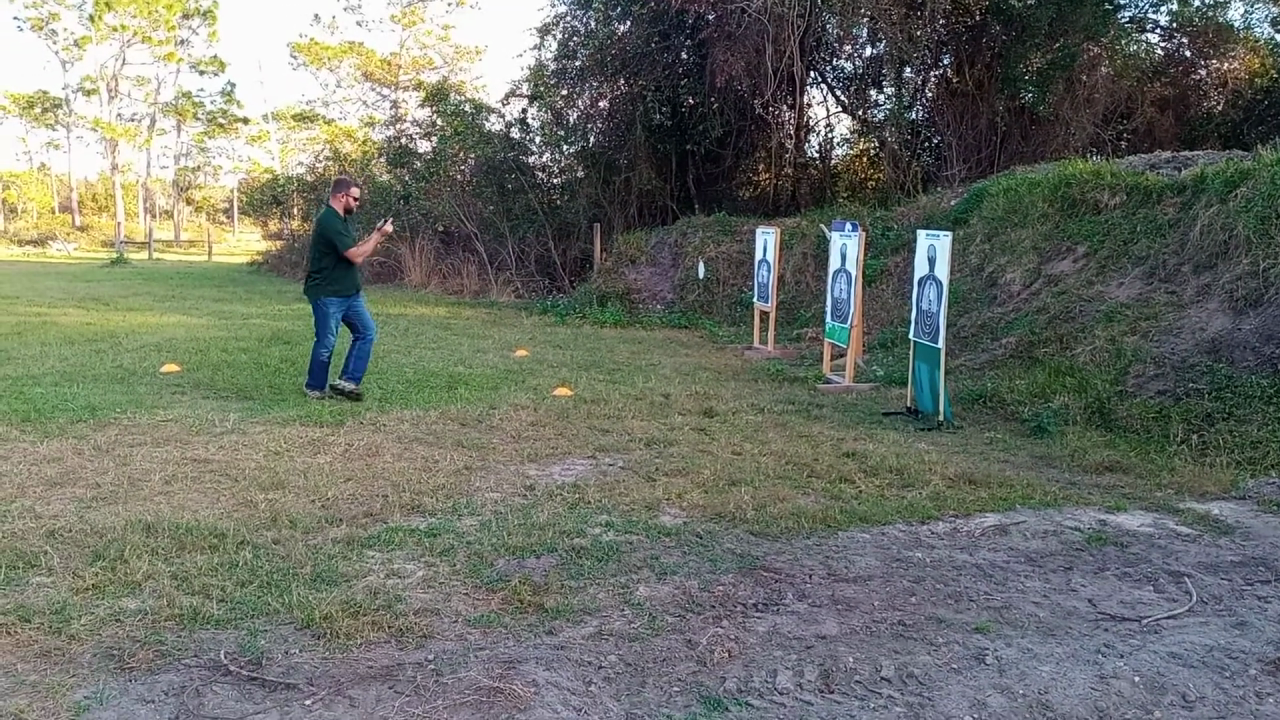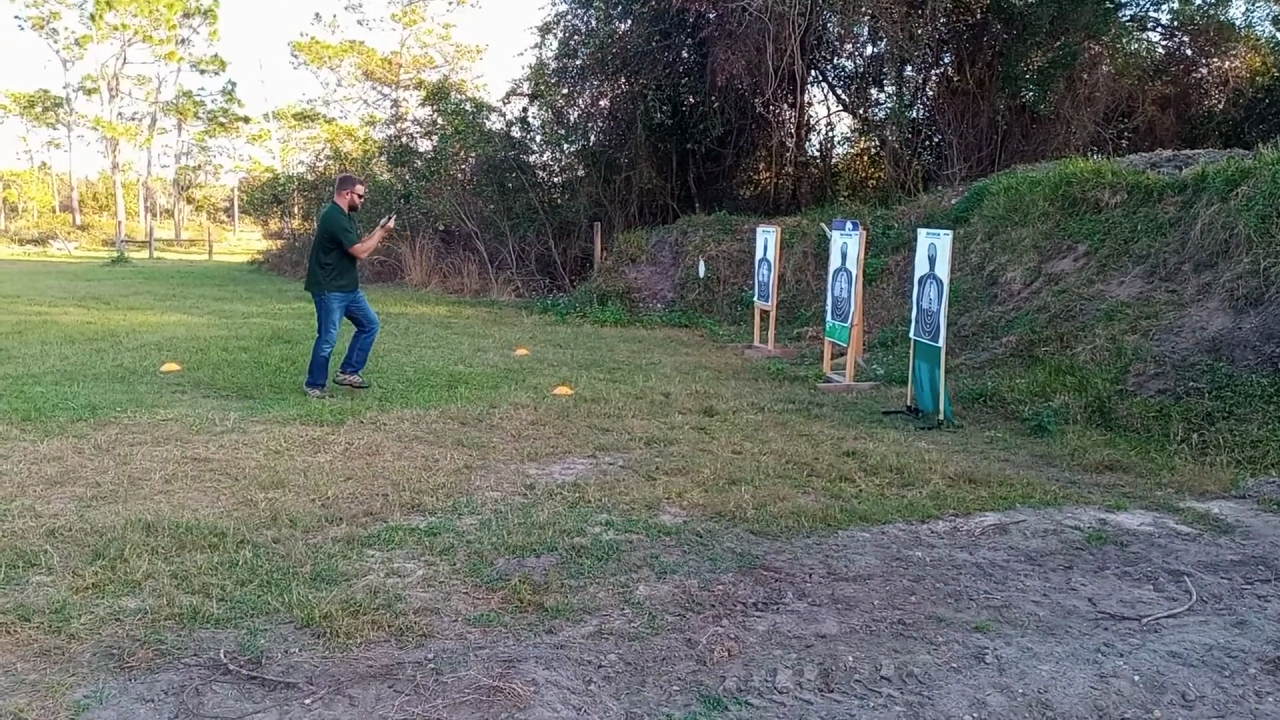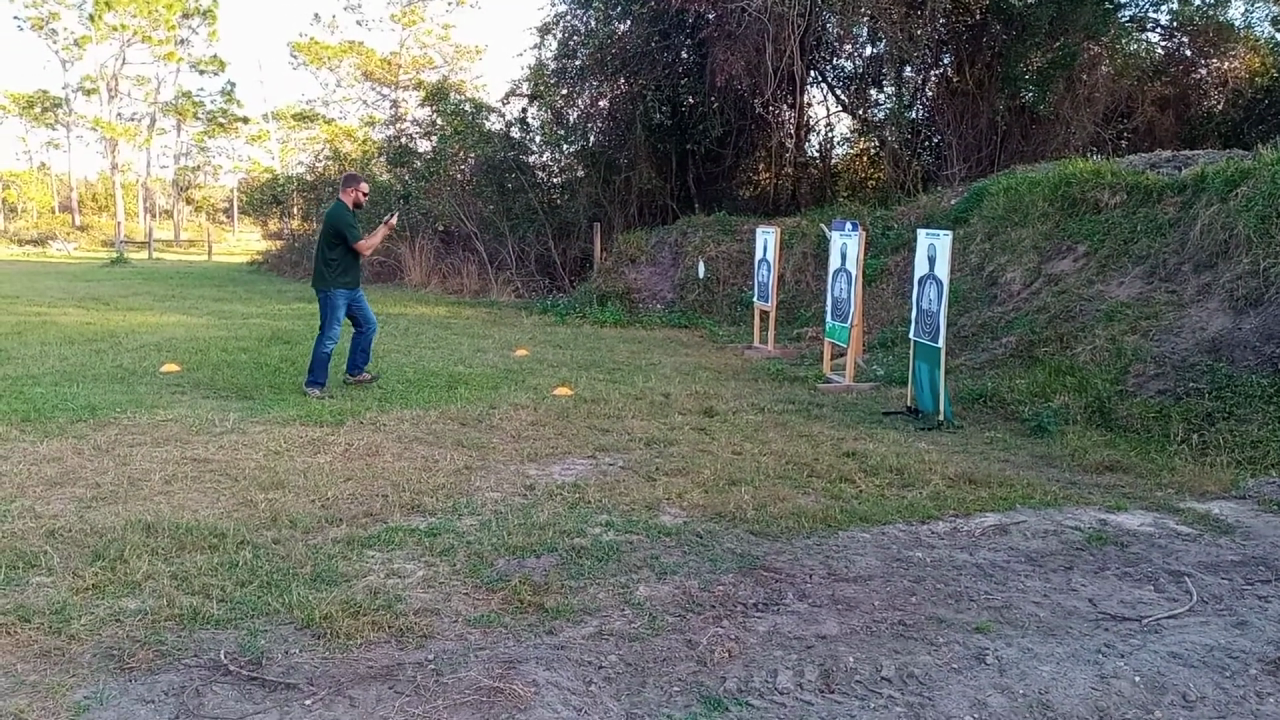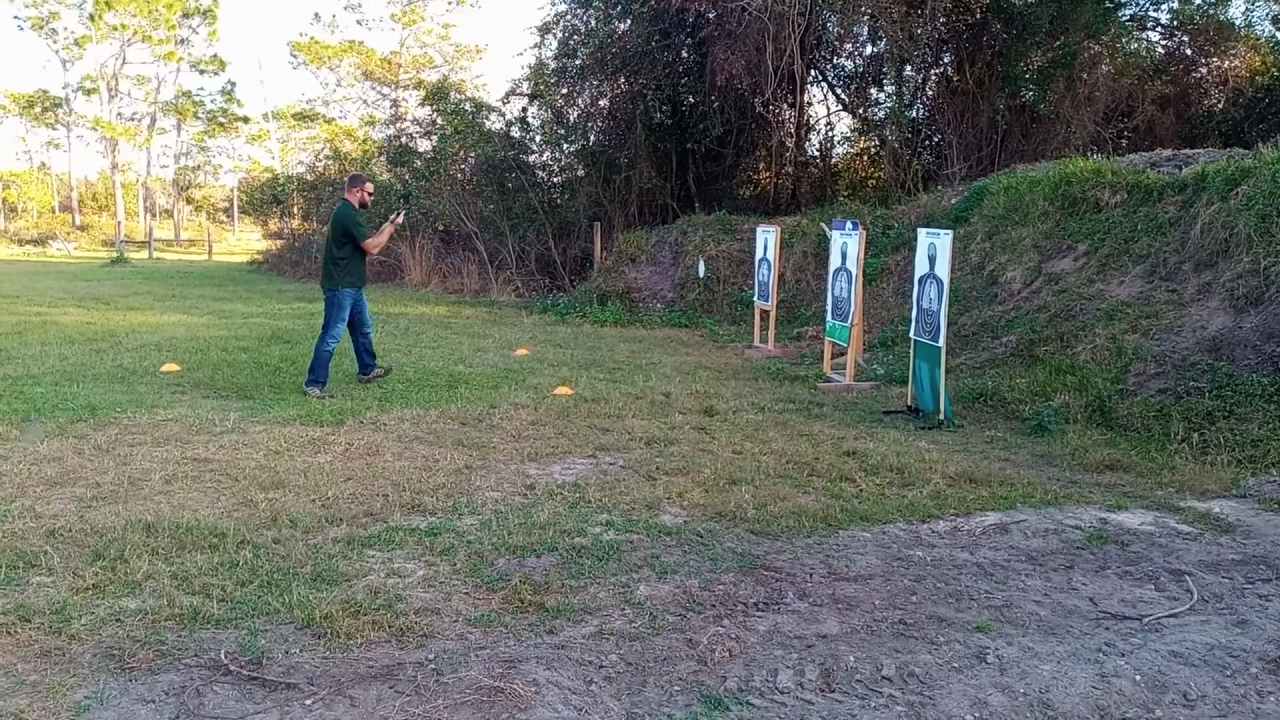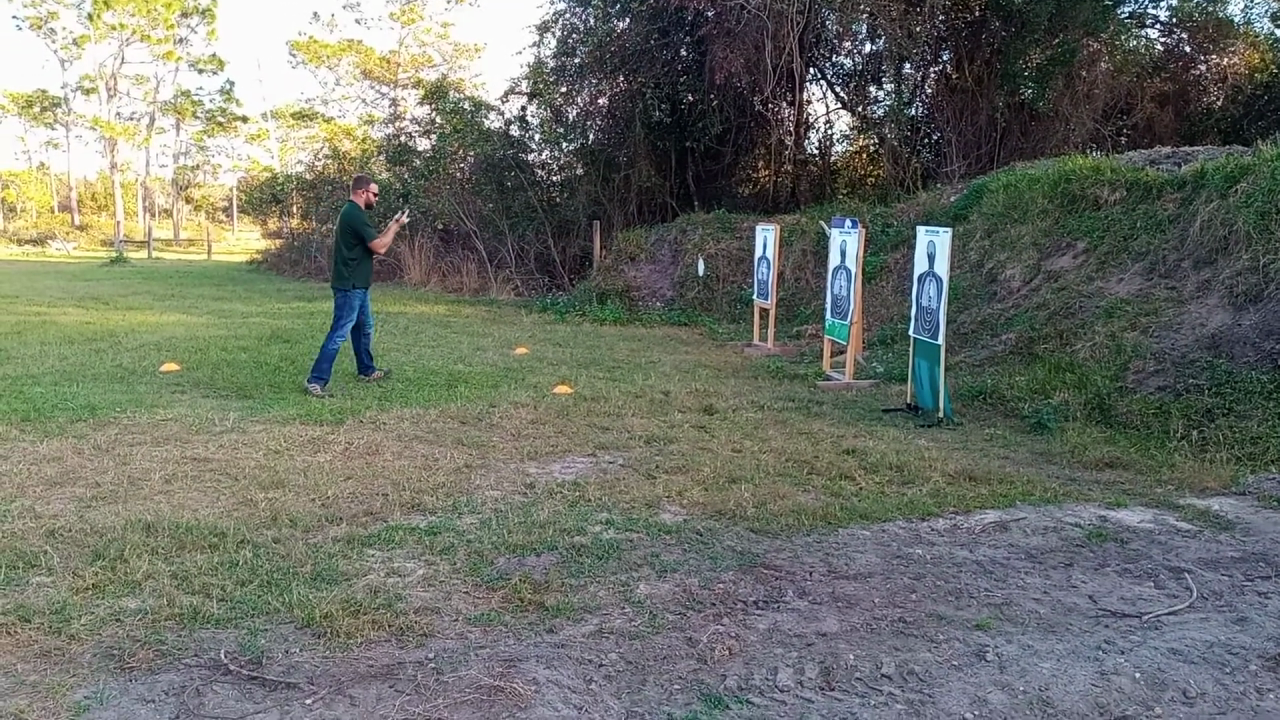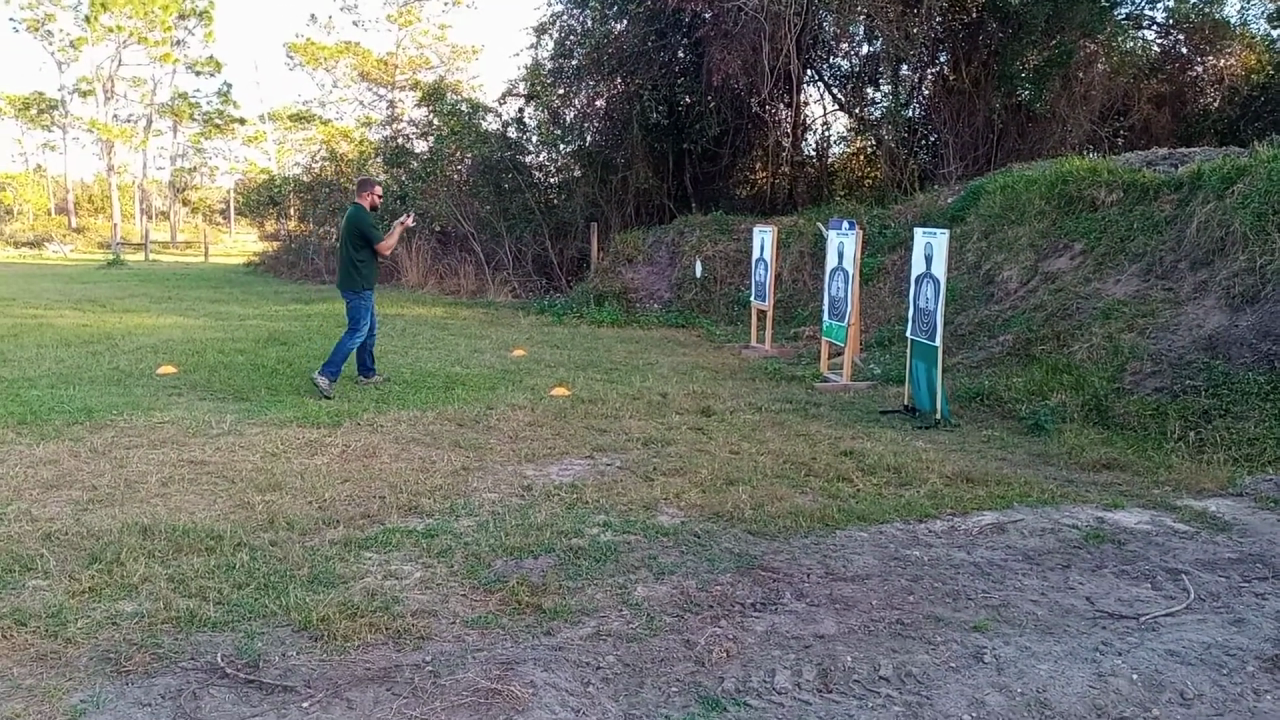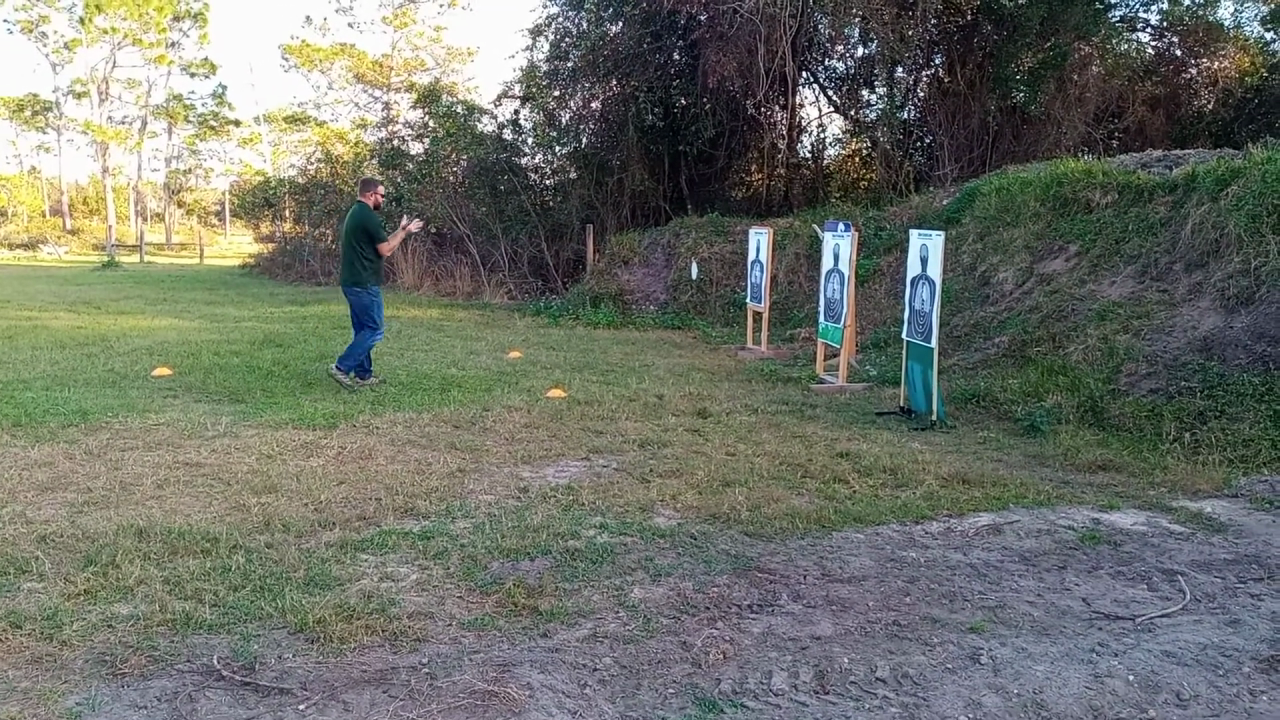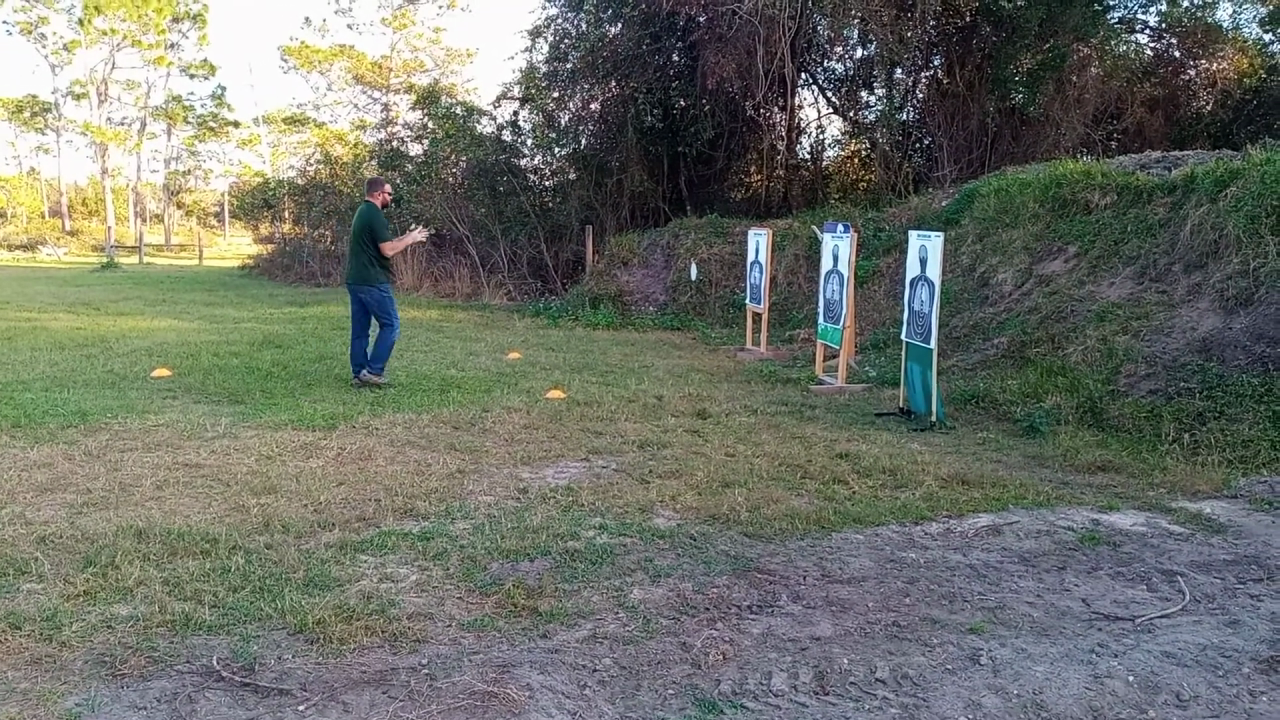
dt=0.1s
person 1, frame 1
left shoulder: (341, 219)
right shoulder: (328, 221)
left elbow: (351, 251)
right elbow: (356, 256)
left wrist: (373, 238)
right wrist: (378, 235)
left hip: (349, 292)
right hip: (327, 294)
left knee: (367, 332)
right knee: (326, 343)
left ankle: (347, 380)
right ankle: (314, 386)
person 1, frame 2
left shoulder: (342, 216)
right shoulder: (333, 218)
left elbow: (357, 245)
right elbow: (361, 252)
left wrist: (378, 231)
right wrist: (382, 232)
left hip: (348, 288)
right hip: (329, 290)
left knee: (370, 324)
right knee: (327, 339)
left ankle: (348, 372)
right ankle: (314, 385)
person 1, frame 3
left shoulder: (345, 213)
right shoulder: (339, 215)
left elbow: (360, 244)
right elbow: (364, 249)
left wrist: (381, 229)
right wrist: (385, 228)
left hip: (350, 286)
right hip: (334, 287)
left knee: (367, 324)
right knee: (330, 336)
left ankle: (355, 372)
right ankle: (314, 384)
person 1, frame 4
left shoulder: (348, 212)
right shoulder: (347, 214)
left elbow: (366, 242)
right elbow: (372, 247)
left wrist: (386, 226)
right wrist: (391, 227)
left hip: (352, 284)
right hip: (342, 286)
left knee: (363, 328)
right knee: (332, 334)
left ankle: (367, 370)
right ankle: (314, 383)
person 1, frame 5
left shoulder: (353, 213)
right shoulder: (355, 215)
left elbow: (372, 242)
right elbow: (379, 247)
left wrist: (391, 226)
right wrist: (397, 226)
left hip: (357, 285)
right hip: (350, 286)
left knee: (364, 328)
right knee: (340, 333)
left ankle: (367, 371)
right ankle: (316, 380)
person 1, frame 6
left shoulder: (355, 215)
right shoulder: (363, 218)
left elbow: (376, 244)
right elbow: (384, 250)
left wrist: (396, 226)
right wrist: (400, 229)
left hip: (352, 284)
right hip: (358, 286)
left knee: (368, 329)
right knee: (357, 333)
left ankle: (367, 373)
right ankle: (325, 376)
person 1, frame 7
left shoulder: (356, 213)
right shoulder: (367, 216)
right elbow: (385, 250)
left wrist: (399, 230)
right wrist: (404, 232)
left hip: (351, 281)
right hip: (364, 283)
left knee: (362, 328)
right knee: (374, 329)
left ankle: (362, 374)
right ankle: (342, 368)
person 1, frame 8
left shoulder: (362, 213)
right shoulder: (375, 216)
right elbow: (388, 250)
left wrist: (405, 237)
right wrist: (410, 239)
left hip: (355, 281)
right hip: (373, 282)
left knee: (360, 330)
right knee: (390, 326)
left ankle: (360, 374)
right ankle: (373, 371)
